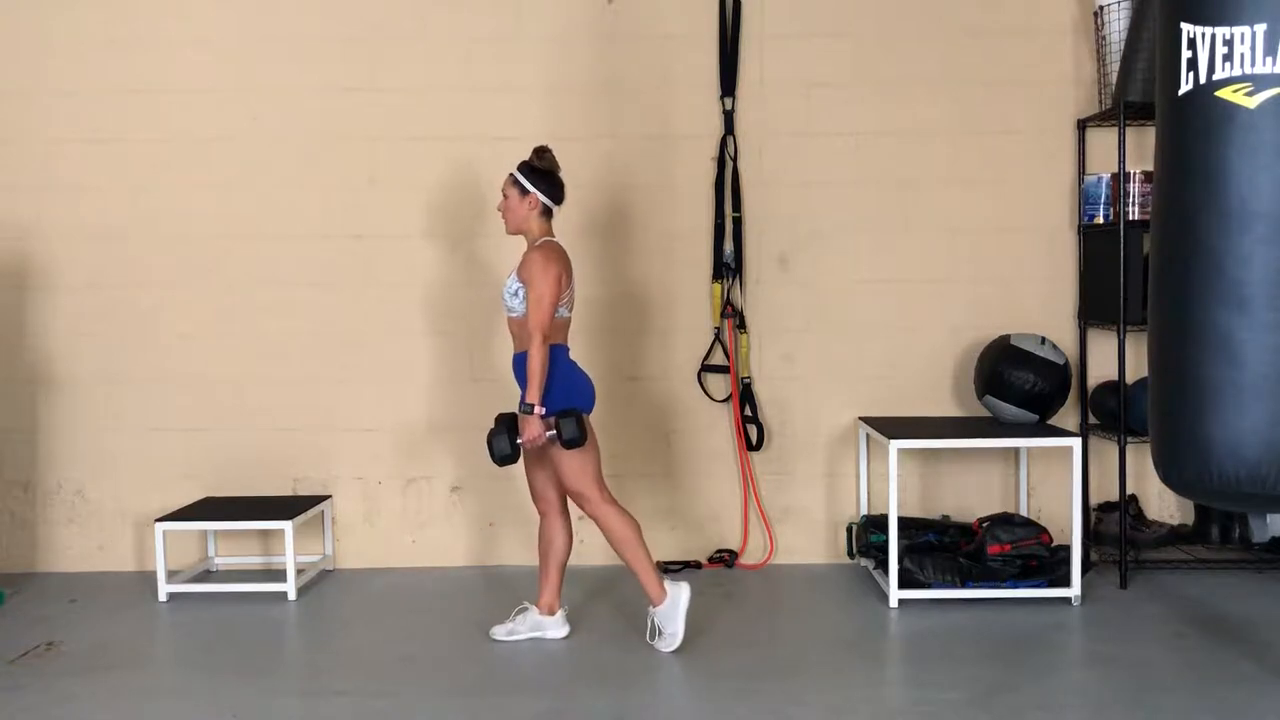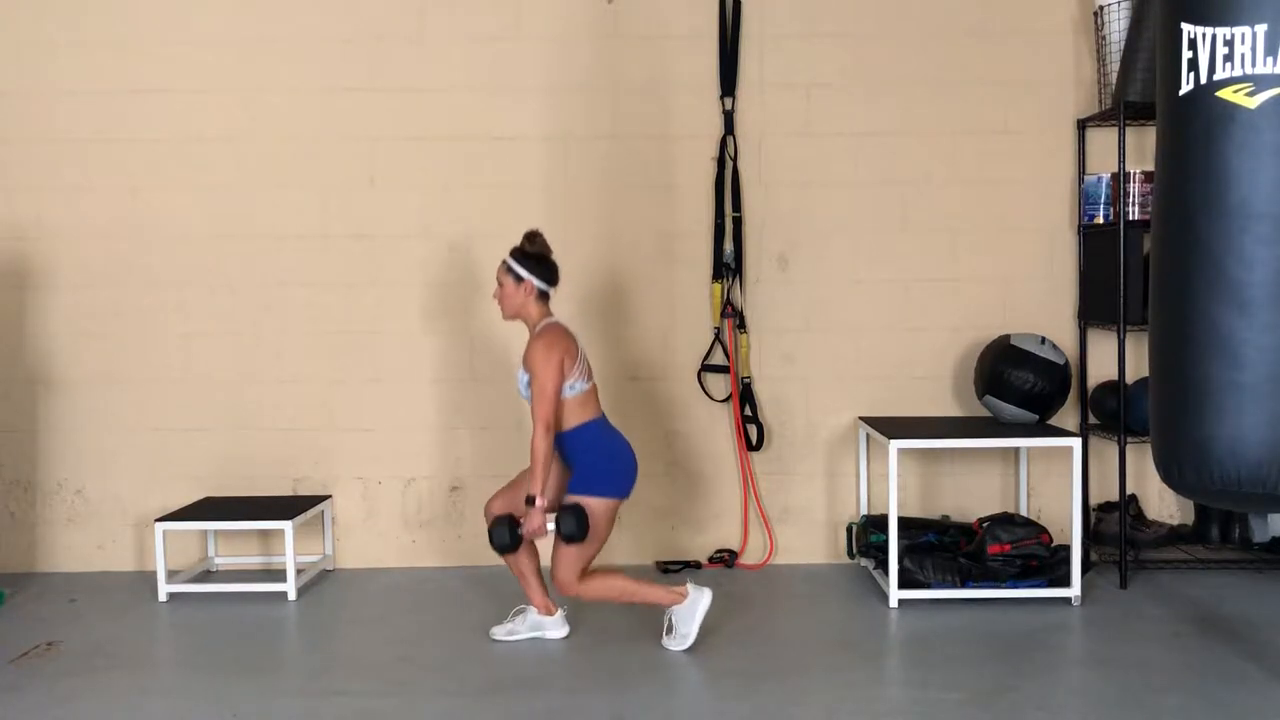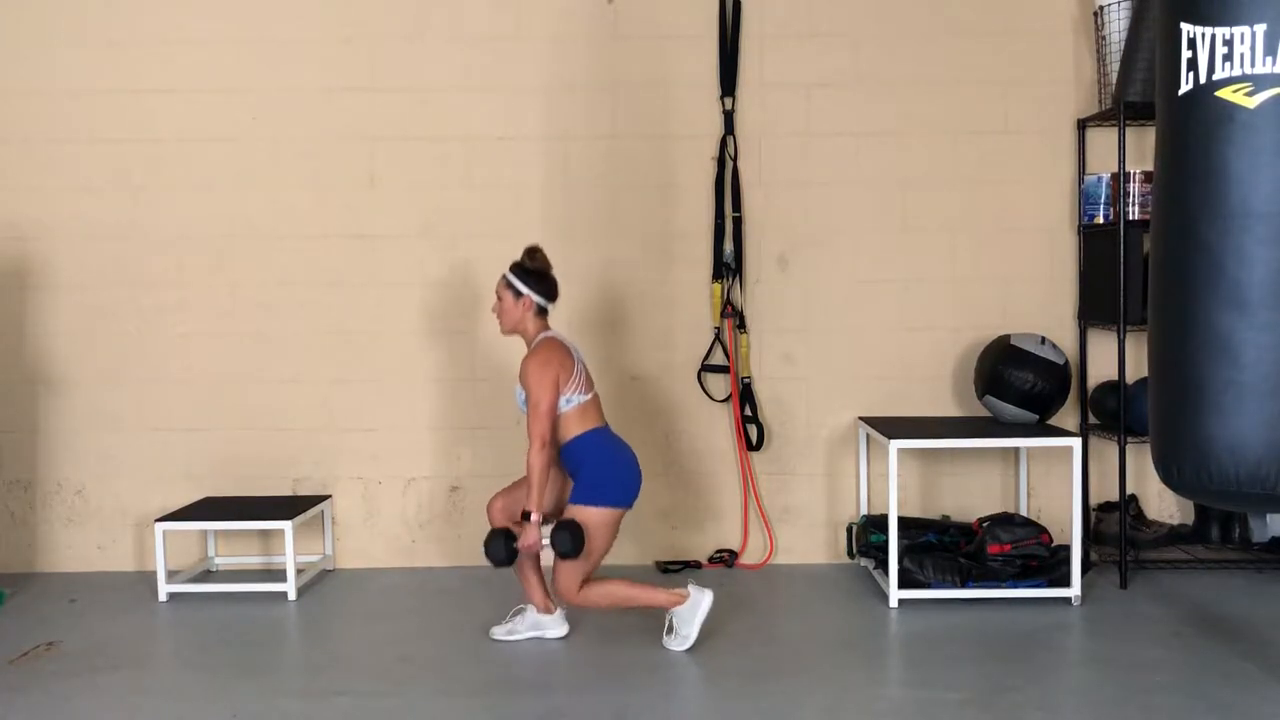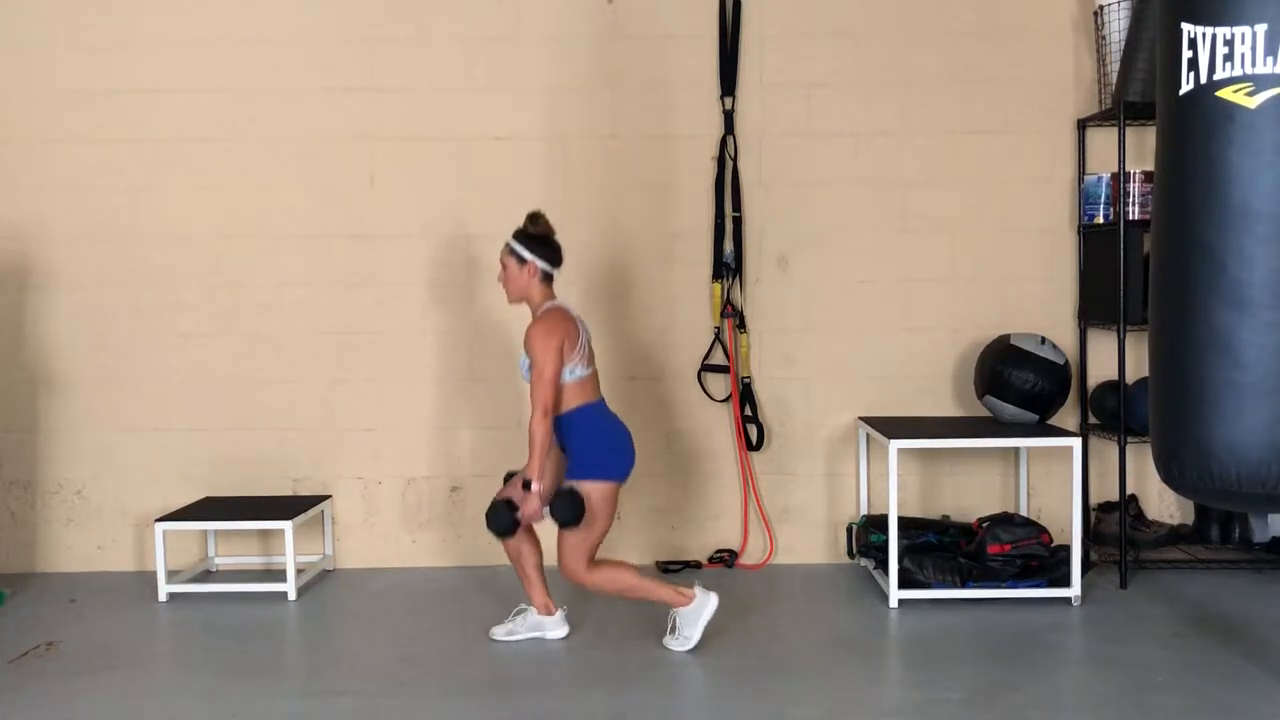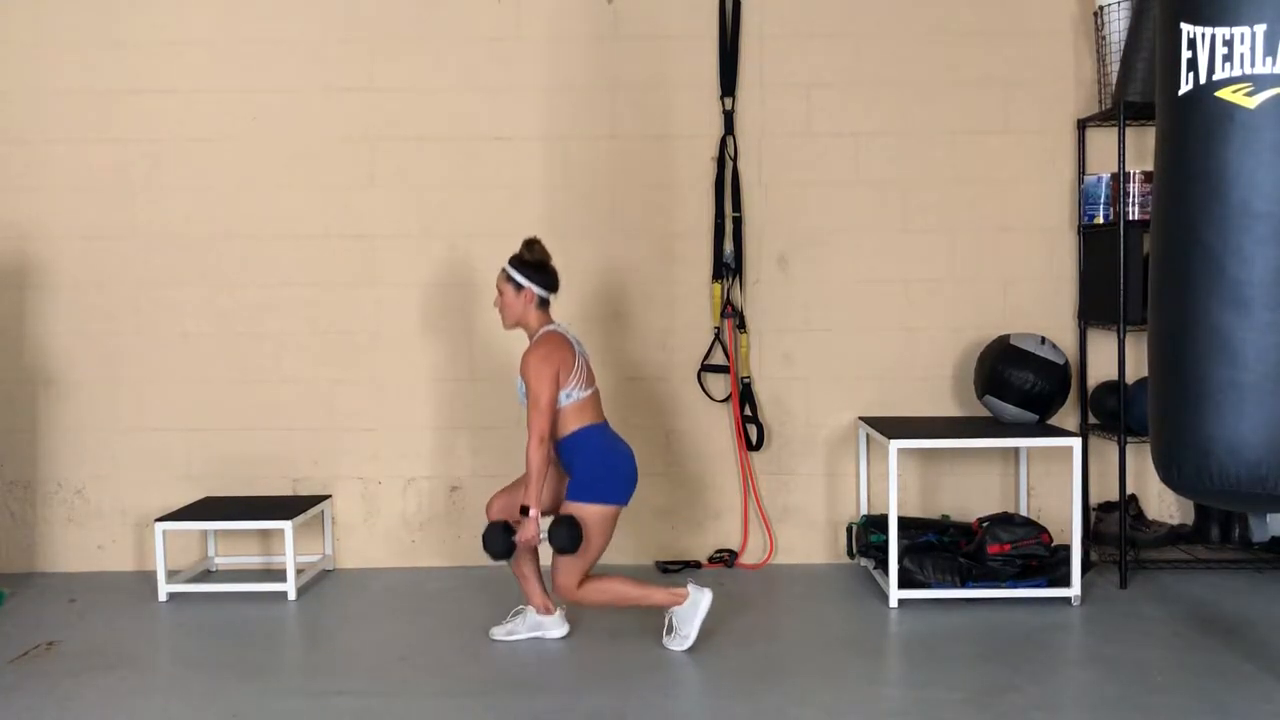
dt=1s
person 1, frame 1
left shoulder: (541, 257)
right shoulder: (545, 255)
left elbow: (539, 338)
left wrist: (533, 409)
right wrist: (533, 405)
left hip: (554, 387)
right hip: (548, 387)
left knee: (592, 498)
right knee: (548, 504)
left ankle: (663, 596)
right ankle: (547, 612)
person 1, frame 2
left shoulder: (544, 343)
right shoulder: (550, 334)
left elbow: (544, 427)
left wrist: (537, 502)
right wrist: (537, 492)
left hip: (599, 461)
right hip: (582, 455)
left knee: (569, 580)
right knee: (498, 512)
left ankle: (682, 598)
right ankle: (544, 614)
person 1, frame 3
left shoulder: (539, 360)
right shoulder: (552, 348)
left elbow: (540, 444)
left wrist: (533, 517)
right wrist: (539, 507)
left hip: (602, 473)
right hip: (591, 466)
left knee: (571, 588)
right knee: (500, 508)
left ankle: (682, 599)
right ankle: (543, 613)
person 1, frame 4
left shoulder: (544, 327)
right shoulder: (559, 317)
left elbow: (542, 411)
left wrist: (534, 485)
right wrist: (532, 482)
left hip: (594, 445)
right hip: (584, 440)
left knee: (577, 567)
left ankle: (689, 601)
right ankle: (544, 613)
person 1, frame 5
left shoulder: (540, 353)
right shoulder: (557, 339)
left elbow: (539, 437)
left wrist: (531, 512)
left hip: (597, 468)
right hip: (591, 461)
left knee: (571, 586)
right knee: (499, 510)
left ankle: (682, 599)
right ankle: (542, 612)
